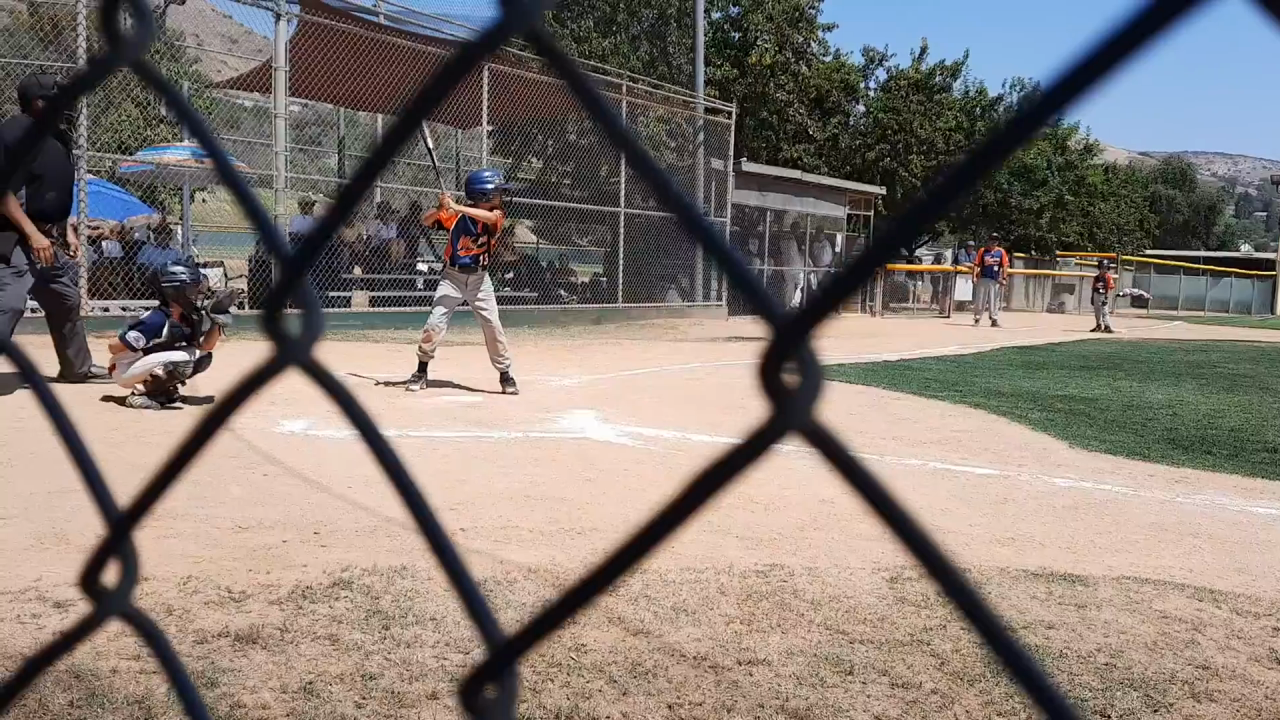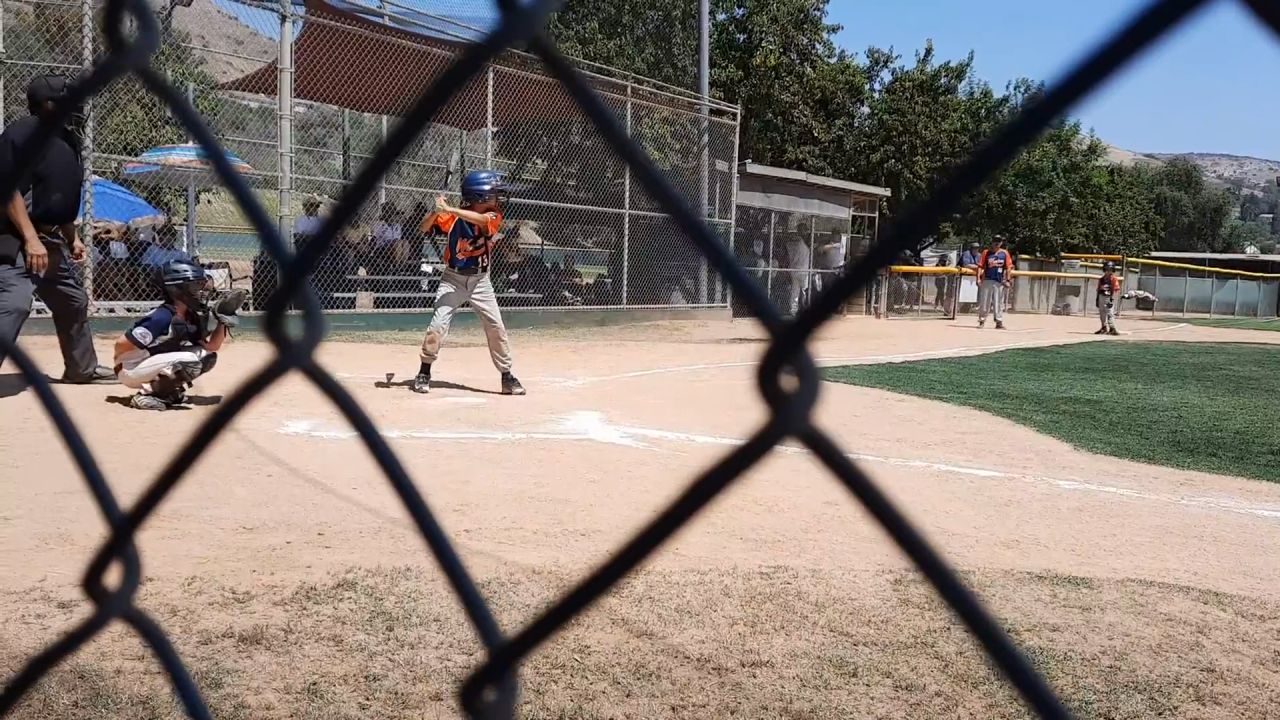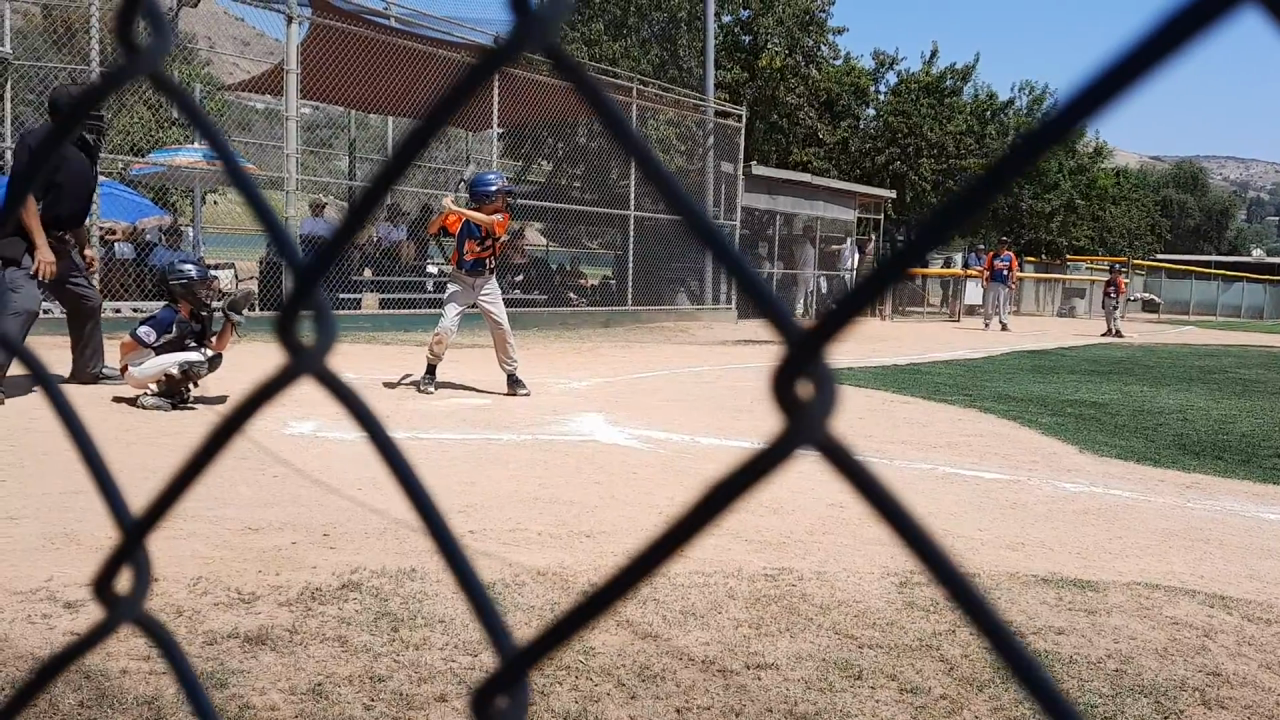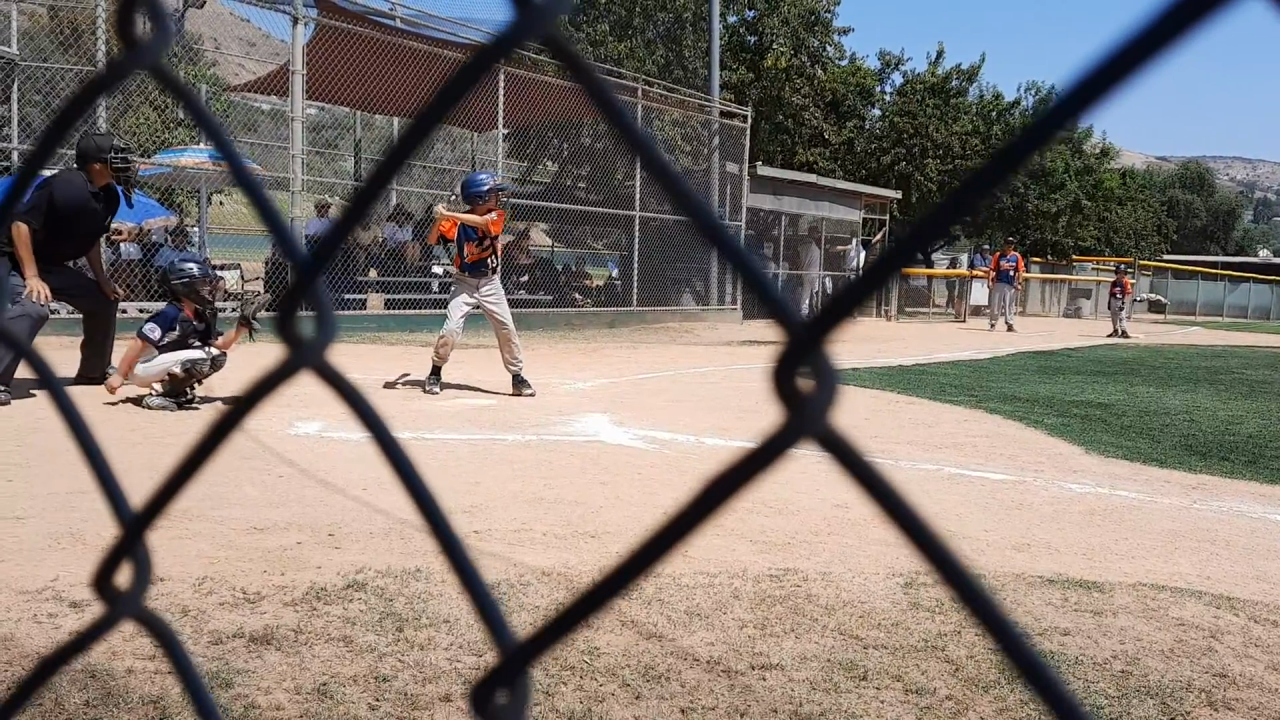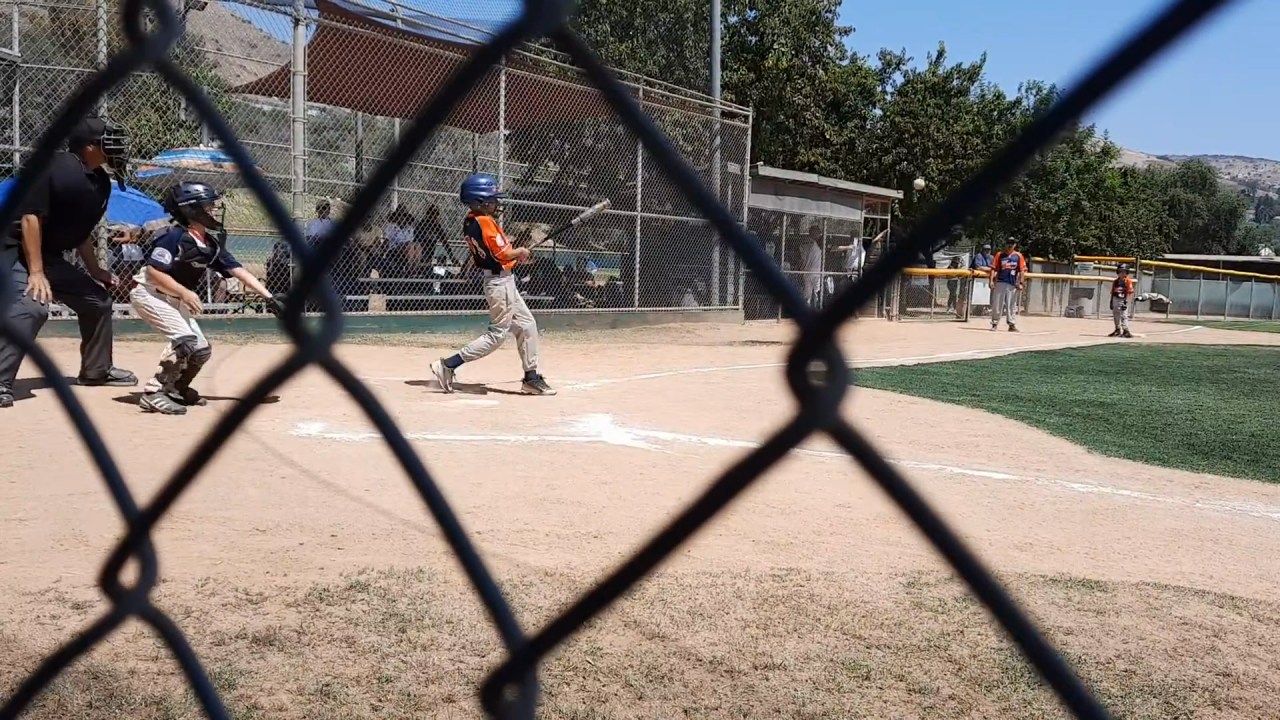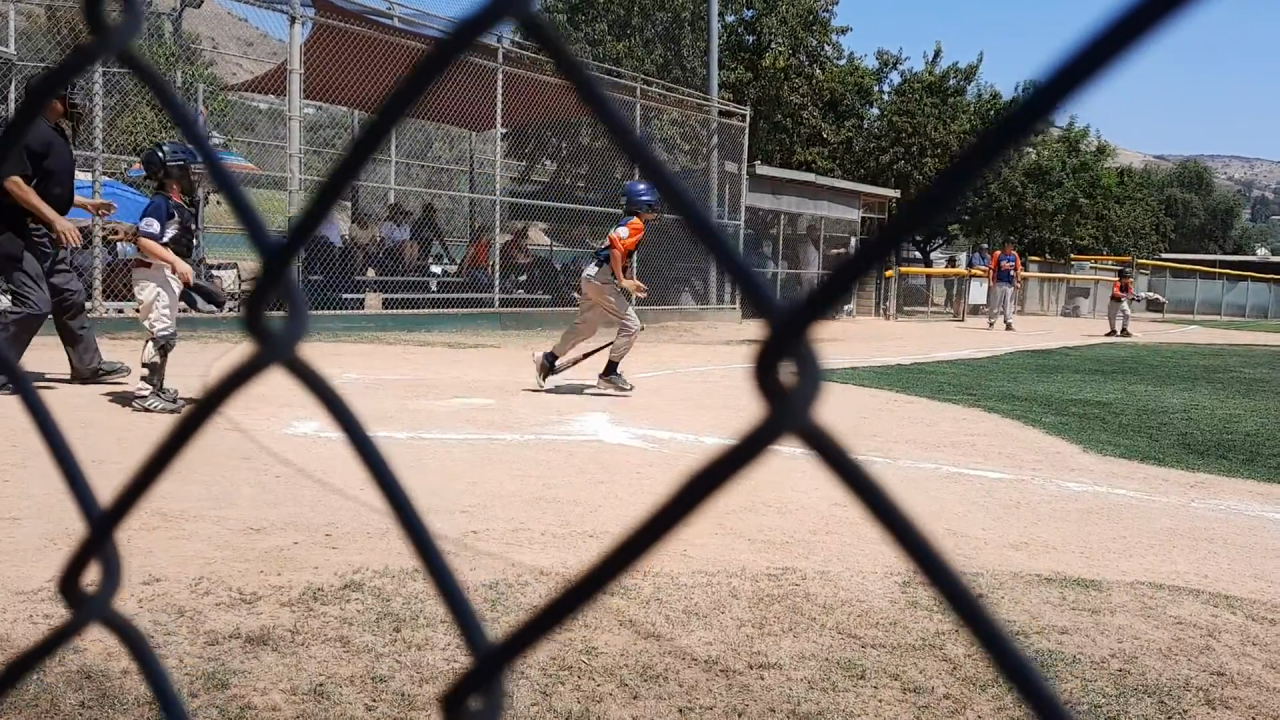
dt=0.7s
person 1, frame 1
left shoulder: (54, 136)
left wrist: (67, 232)
right wrist: (32, 233)
left hip: (47, 238)
left knee: (67, 300)
left ankle: (77, 367)
person 1, frame 2
left shoulder: (64, 138)
left wrist: (73, 237)
right wrist: (31, 239)
left hip: (53, 242)
left knee: (75, 302)
left ankle: (82, 368)
person 1, frame 3
left shoulder: (86, 147)
right shoulder: (41, 140)
left wrist: (84, 247)
right wrist: (41, 247)
left hip: (58, 244)
left knee: (88, 299)
left ankle: (87, 369)
person 1, frame 4
left shoulder: (110, 196)
right shoulder: (64, 185)
left wrist: (102, 279)
right wrist: (31, 277)
left hip: (53, 264)
left knee: (103, 300)
right knee: (32, 308)
left ankle: (94, 370)
person 1, frame 5
left shoulder: (101, 181)
right shoulder: (57, 169)
right elbow: (30, 218)
left wrist: (95, 270)
right wrist: (36, 272)
left hip: (51, 256)
left knee: (97, 300)
right knee: (32, 307)
left ankle: (97, 370)
person 1, frame 6
left shoulder: (57, 132)
right shoulder: (27, 129)
left wrist: (85, 203)
right wrist: (55, 218)
left hip: (49, 233)
left knee: (71, 297)
right knee: (33, 304)
left ankle: (88, 366)
person 2, frame 1
left shoulder: (497, 214)
right shoulder: (455, 214)
left elbow: (490, 217)
right elbow: (427, 221)
left wrist: (457, 207)
right wrist: (442, 208)
left hip: (479, 279)
right hip: (452, 276)
left knee: (493, 326)
right knee: (435, 323)
left ankle: (505, 375)
right ankle: (421, 372)
person 2, frame 2
left shoulder: (494, 216)
right shoulder: (453, 216)
left elbow: (480, 220)
right elbow: (425, 228)
left wrist: (449, 209)
right wrist: (437, 211)
left hip: (480, 280)
right hip: (453, 278)
left knee: (496, 326)
right knee: (438, 325)
left ankle: (507, 376)
right ankle: (424, 372)
person 2, frame 3
left shoulder: (502, 218)
right shoulder: (461, 217)
left elbow: (487, 221)
right elbow: (431, 229)
left wrist: (455, 209)
right wrist: (445, 211)
left hip: (487, 282)
right hip: (460, 280)
left knee: (502, 328)
right knee: (445, 327)
left ankle: (512, 377)
right ankle: (430, 373)
person 2, frame 4
left shoulder: (497, 216)
right shoulder: (457, 221)
left elbow: (482, 222)
right elbow: (432, 240)
left wrist: (448, 214)
right wrist: (439, 218)
left hip: (490, 283)
right hip: (464, 283)
left knee: (507, 329)
right knee: (451, 329)
left ankle: (517, 378)
right ankle: (435, 374)
person 2, frame 5
left shoulder: (470, 222)
right shoulder: (484, 222)
right elbow: (503, 254)
left wrist: (516, 251)
right wrist: (522, 253)
left hip: (503, 283)
right hip: (501, 283)
left knee: (526, 327)
right knee: (495, 336)
left ankle: (532, 379)
right ankle: (447, 366)
person 2, frame 6
left shoulder: (627, 223)
right shoulder: (636, 224)
right elbow: (615, 242)
left wrist: (631, 282)
right wrist: (622, 280)
left hip: (592, 274)
right hip: (601, 278)
left knee: (584, 328)
right knee: (631, 325)
left ankle: (548, 360)
right ankle: (609, 373)
person 3, frame 1
left shoulder: (186, 318)
right shoulder: (157, 320)
left elbow: (206, 346)
right elbow: (114, 346)
left wrist: (217, 321)
left hip: (151, 363)
right hip: (125, 370)
left knee: (202, 356)
right knee: (181, 361)
left ankle: (159, 390)
right ankle: (139, 393)
person 3, frame 2
left shoulder: (191, 317)
right shoulder: (162, 318)
left elbow: (211, 346)
right elbow: (121, 343)
right wrist: (121, 364)
left hip: (155, 364)
right hip: (131, 370)
left knee: (207, 356)
right knee: (189, 362)
left ankle: (165, 390)
right ankle: (146, 394)
person 3, frame 3
left shoulder: (196, 317)
right shoulder: (166, 317)
left elbow: (217, 346)
right elbow: (127, 343)
left wrist: (230, 318)
right wrist: (126, 365)
left hip: (160, 365)
right hip: (137, 371)
left knee: (212, 357)
right knee: (195, 362)
left ankle: (171, 390)
right ankle: (152, 394)
person 3, frame 4
left shoulder: (200, 316)
right shoulder: (171, 315)
left elbow: (222, 344)
right elbow: (138, 343)
left wrist: (243, 325)
right wrist: (119, 374)
left hip: (163, 364)
right hip: (142, 368)
left knee: (216, 356)
right knee: (198, 360)
left ankle: (175, 391)
right ankle: (157, 394)
person 3, frame 5
left shoulder: (213, 243)
right shoulder: (175, 237)
left elbow: (236, 270)
right elbow: (154, 270)
left wrist: (266, 294)
right wrist: (184, 292)
left hip: (174, 299)
right hip: (149, 294)
left knee: (201, 348)
right knee: (184, 339)
left ankle: (177, 389)
right ankle: (154, 393)
person 3, frame 6
left shoulder: (180, 204)
right shoulder: (160, 203)
right elbow: (144, 241)
left wrist: (182, 272)
right wrist: (177, 263)
left hip: (168, 276)
right hip: (154, 275)
left knee: (165, 335)
right knee: (162, 334)
left ankle: (156, 389)
right ankle: (144, 394)
